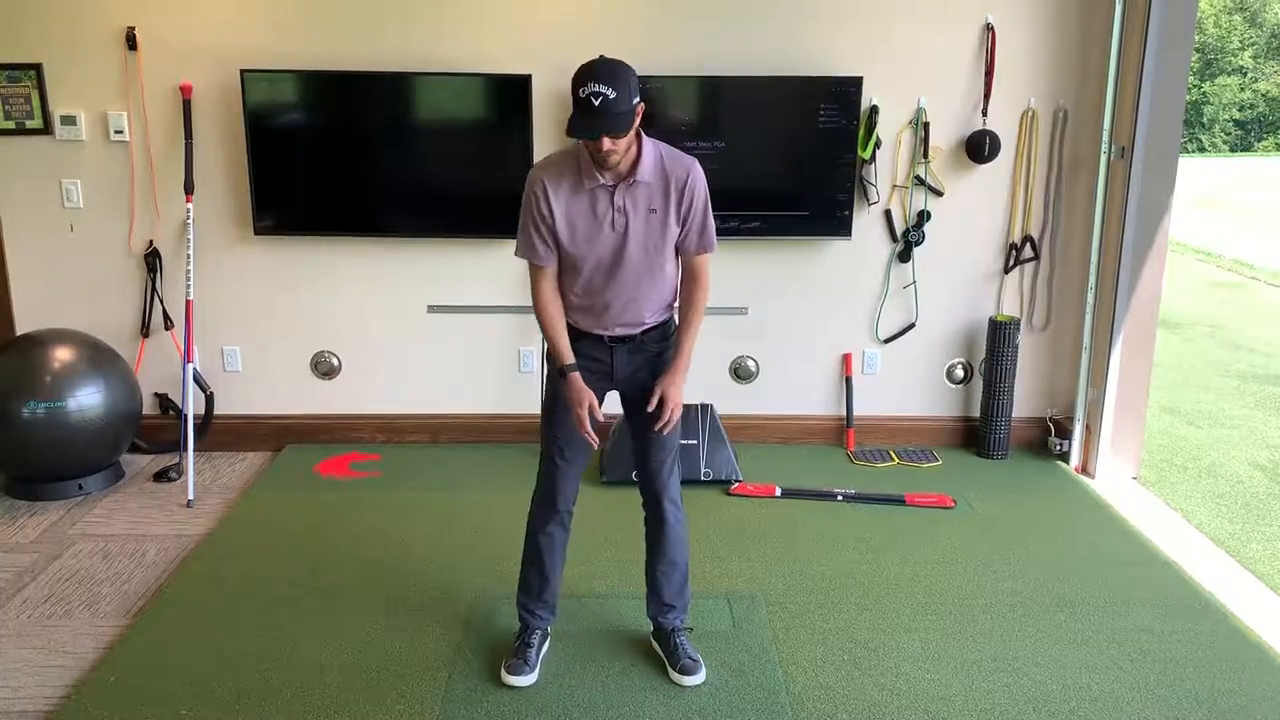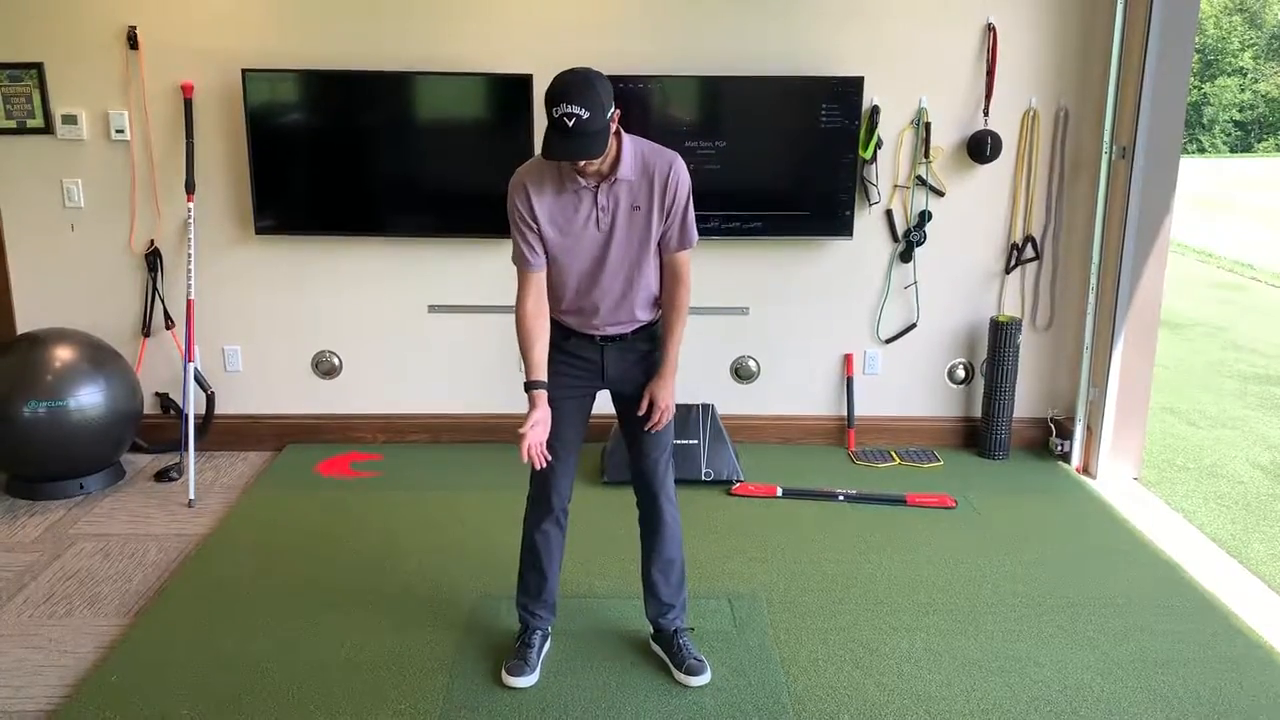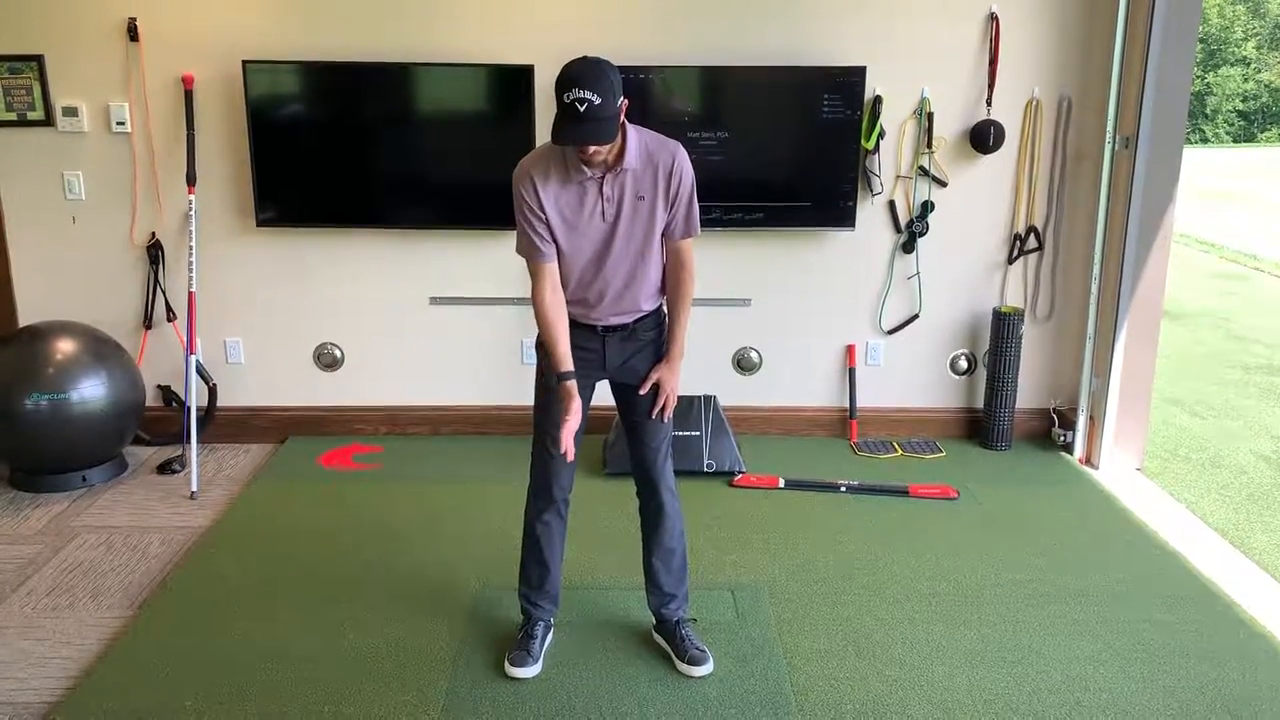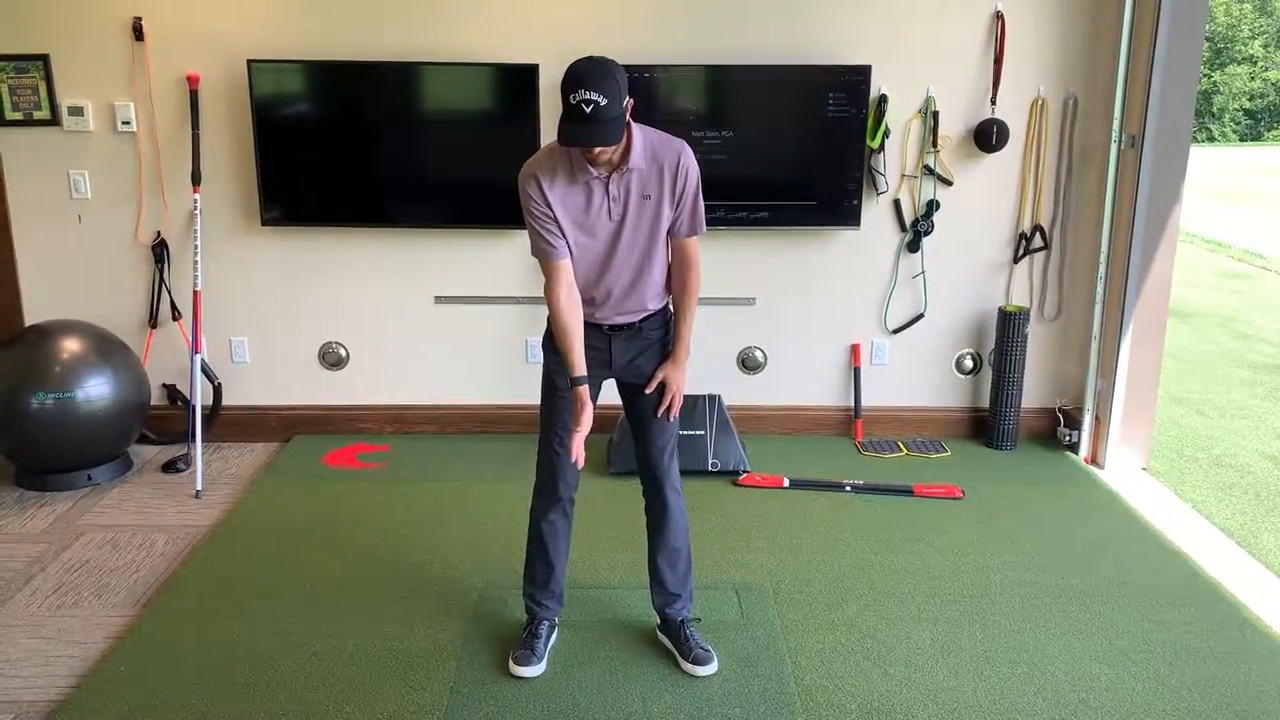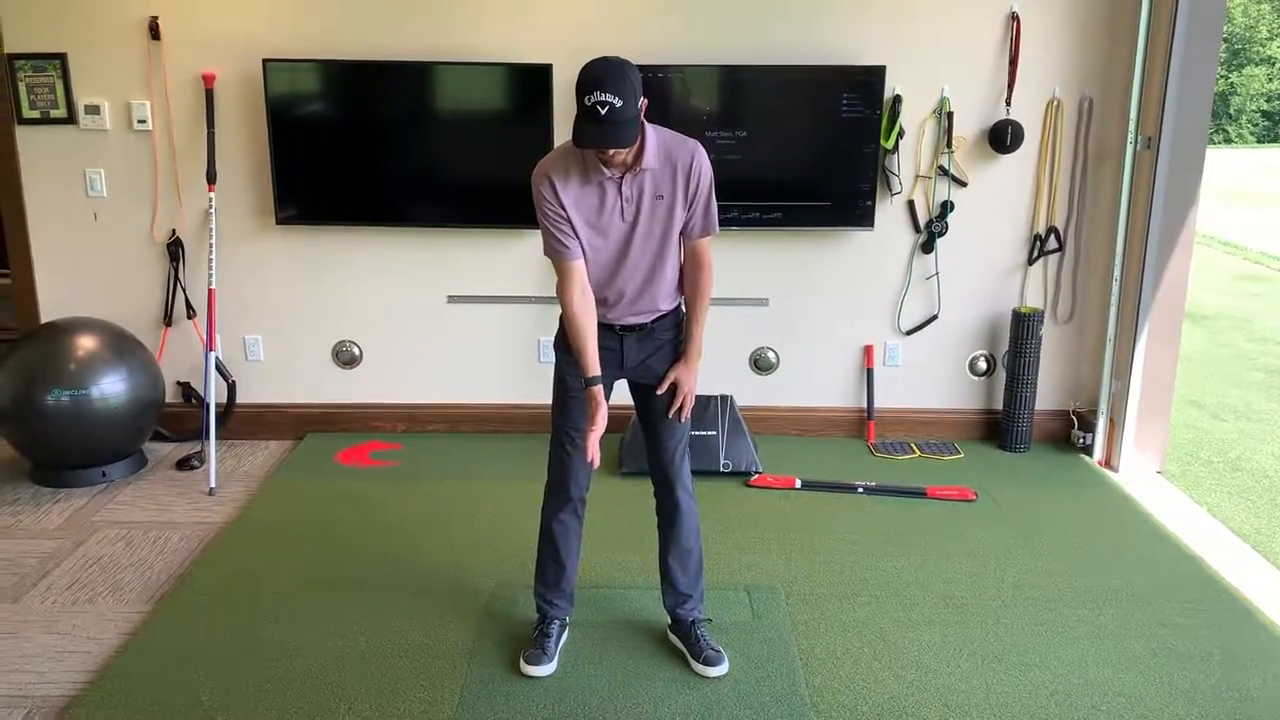
dt=0.7s
person 1, frame 1
left shoulder: (683, 174)
right shoulder: (547, 180)
left elbow: (696, 274)
right elbow: (544, 284)
left wrist: (678, 370)
right wrist: (571, 377)
left hip: (652, 348)
right hip: (578, 349)
left knee: (663, 494)
right knee: (554, 496)
left ankle: (669, 625)
right ankle: (533, 627)
person 1, frame 2
left shoulder: (665, 170)
right shoulder: (530, 185)
left elbow: (677, 275)
right elbow: (532, 292)
left wrist: (667, 372)
right wrist: (538, 394)
left hip: (641, 345)
right hip: (568, 348)
left knee: (657, 492)
right knee: (548, 496)
left ankle: (668, 626)
right ankle: (534, 627)
person 1, frame 3
left shoulder: (668, 161)
right shoulder: (533, 176)
left elbow: (680, 262)
right elbow: (546, 284)
left wrist: (674, 357)
right wrist: (568, 385)
left hip: (642, 336)
right hip: (568, 337)
left knee: (657, 483)
right knee: (548, 487)
left ankle: (670, 617)
right ankle: (537, 620)
person 1, frame 4
left shoulder: (674, 159)
right shoulder: (539, 176)
left elbow: (685, 259)
right elbow: (561, 283)
left wrist: (680, 355)
right wrist: (579, 386)
left hip: (649, 334)
right hip: (575, 335)
left knee: (663, 482)
right knee: (554, 485)
left ankle: (675, 616)
right ankle: (541, 618)
person 1, frame 5
left shoulder: (687, 160)
right shoulder: (553, 176)
left elbow: (698, 259)
right elbow: (574, 282)
left wrist: (692, 356)
right wrist: (593, 387)
left hip: (661, 334)
right hip: (586, 336)
left knee: (675, 483)
right knee: (566, 485)
left ankle: (686, 617)
right ankle: (552, 618)
